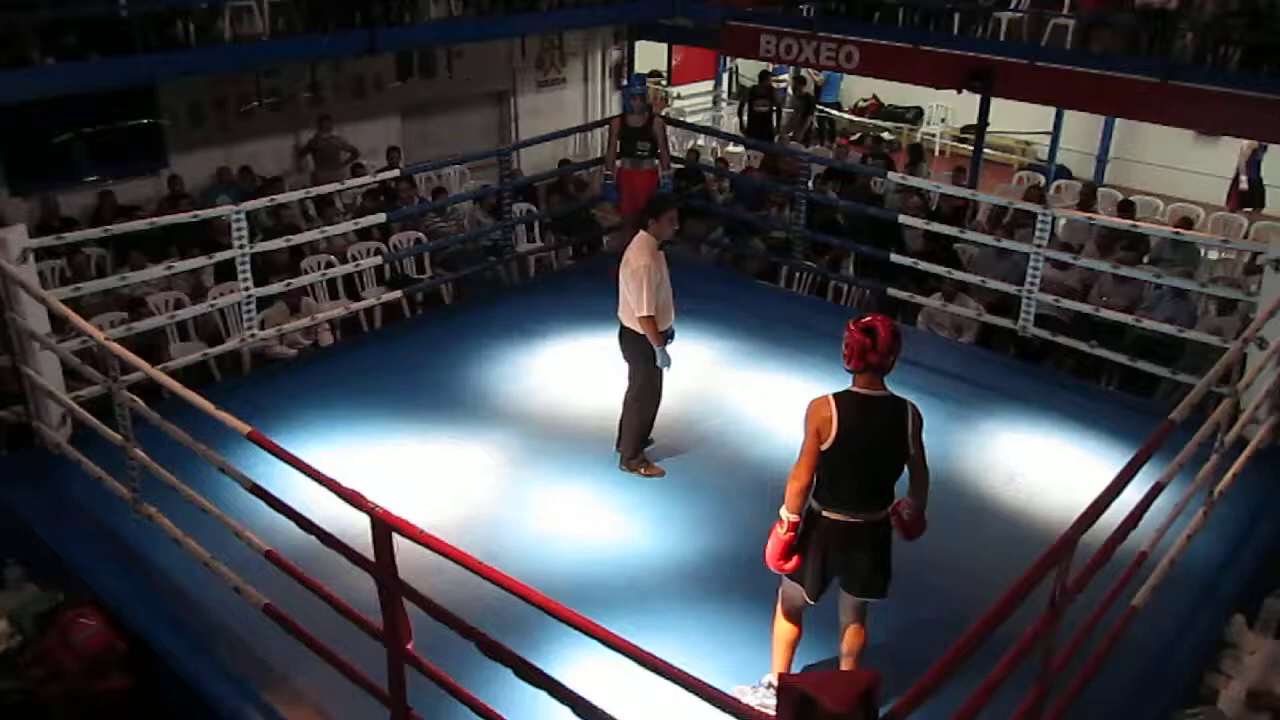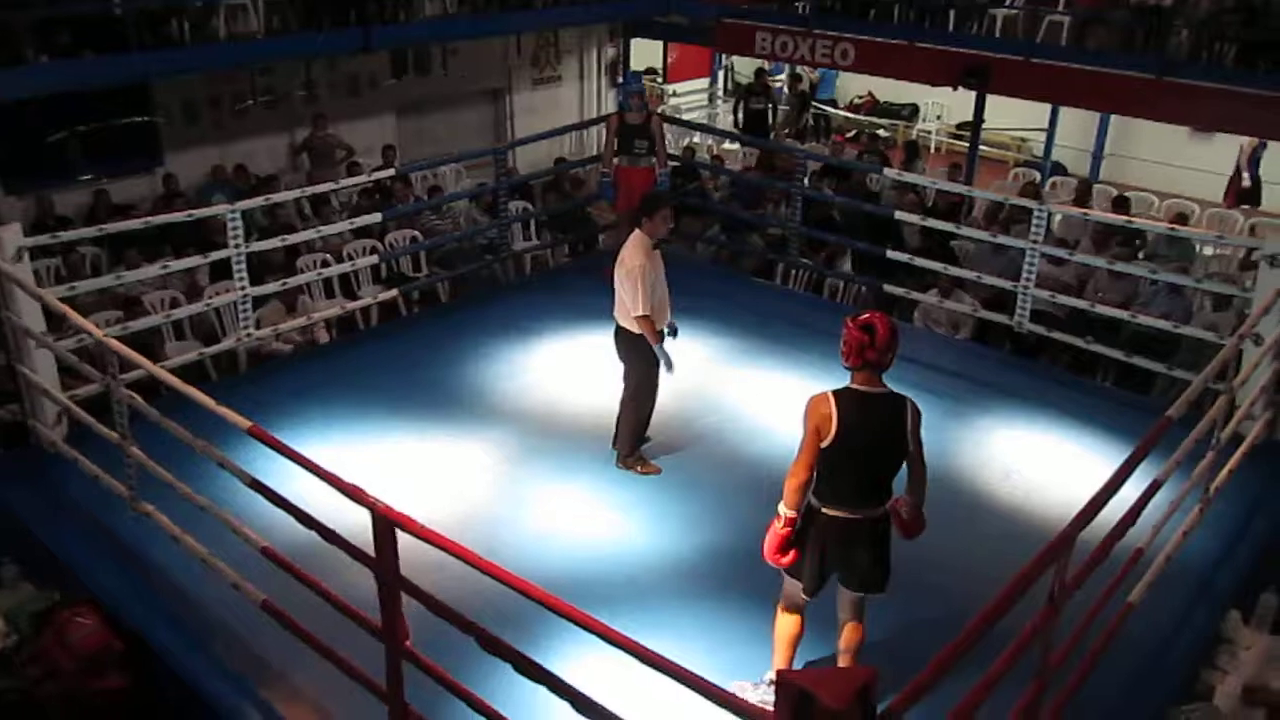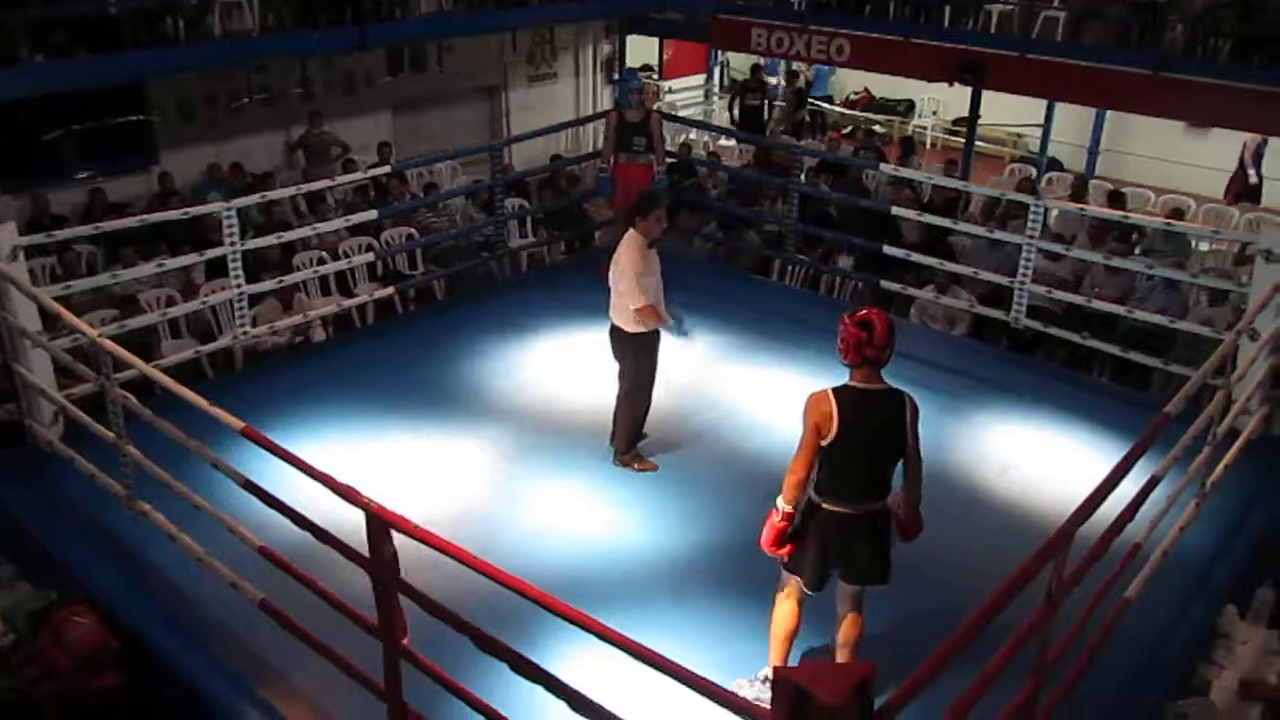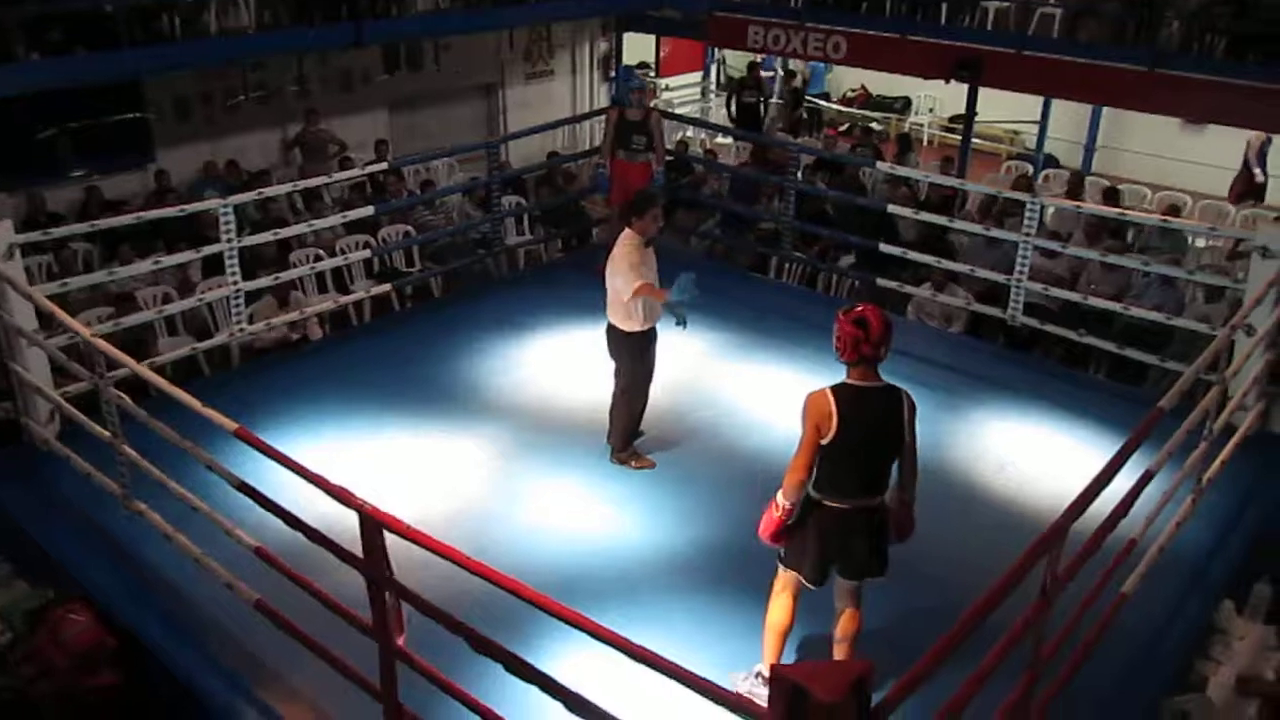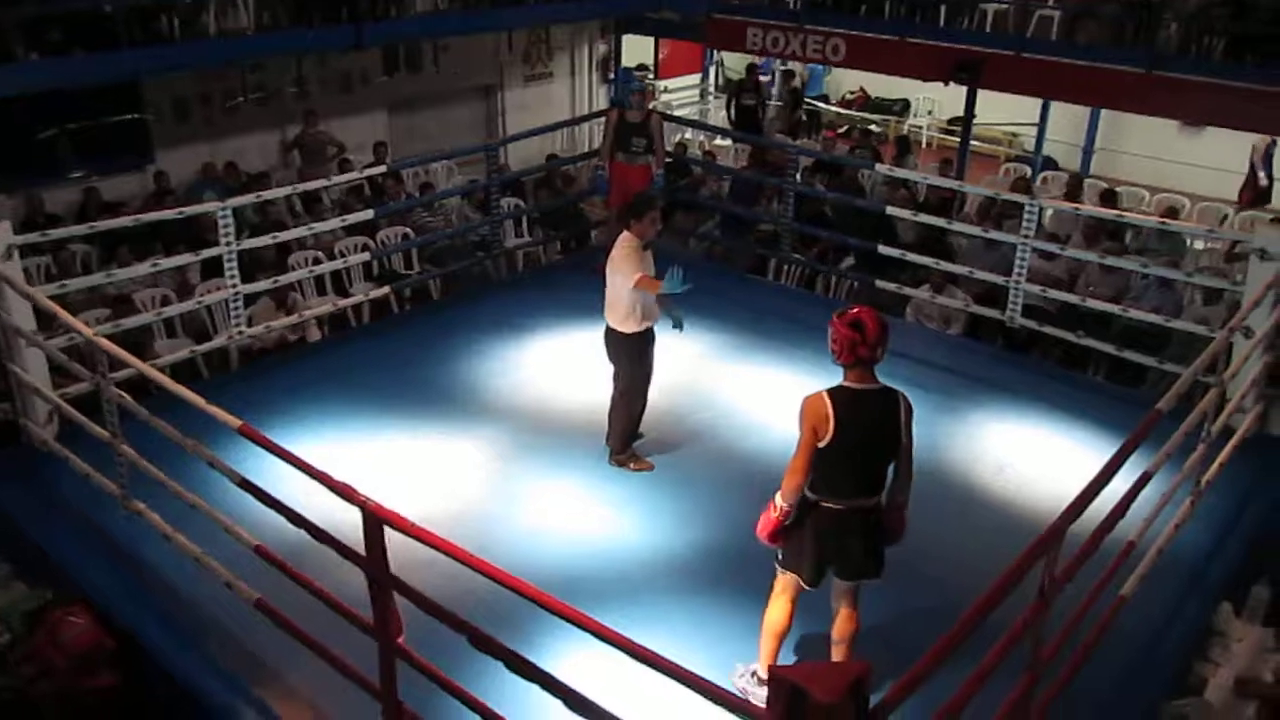
dt=0.1s
person 1, frame 1
left shoulder: (824, 409)
right shoulder: (908, 415)
left elbow: (802, 478)
right elbow: (919, 476)
left wrist: (787, 524)
right wrist: (915, 509)
left hip: (825, 526)
right hip: (872, 531)
left knee: (790, 605)
right knee: (855, 615)
left ankle: (774, 688)
person 1, frame 2
left shoulder: (823, 406)
right shoulder: (907, 411)
left elbow: (800, 474)
right elbow: (917, 473)
left wrist: (784, 520)
right wrist: (914, 507)
left hip: (824, 522)
right hip: (872, 527)
left knee: (791, 602)
right knee: (852, 611)
left ankle: (775, 685)
person 1, frame 3
left shoulder: (823, 403)
right shoulder: (906, 406)
left elbow: (800, 472)
right elbow: (913, 470)
left wrist: (783, 512)
right wrist: (910, 507)
left hip: (824, 519)
right hip: (871, 521)
left knee: (789, 594)
right knee: (851, 604)
left ankle: (771, 681)
person 1, frame 4
left shoulder: (822, 402)
right shoulder: (903, 403)
left elbow: (800, 470)
right elbow: (908, 468)
left wrist: (782, 506)
right wrist: (901, 505)
left hip: (823, 515)
right hip: (869, 516)
left knee: (785, 588)
right knee: (849, 599)
left ankle: (766, 676)
person 1, frame 5
left shoulder: (819, 405)
right shoulder: (900, 406)
left elbow: (798, 473)
right elbow: (903, 471)
left wrist: (781, 507)
right wrist: (895, 510)
left hip: (819, 516)
right hip: (865, 518)
left knee: (784, 592)
right knee: (846, 601)
left ankle: (762, 677)
person 2, frame 1
left shoulder: (648, 245)
right shoulder: (643, 260)
right elbow: (644, 313)
left wrist: (667, 325)
right wrist: (659, 349)
left hip: (646, 333)
right hip: (641, 337)
left knee: (641, 390)
right knee: (645, 395)
left ankle: (628, 439)
right ankle: (631, 457)
person 2, frame 2
left shoulder: (645, 244)
right shoulder: (638, 259)
right elbow: (640, 313)
left wrist: (667, 320)
right wrist: (658, 347)
left hip: (639, 333)
right hip: (637, 337)
left knee: (638, 389)
right knee: (640, 394)
left ankle: (625, 437)
right ankle: (628, 455)
person 2, frame 3
left shoulder: (644, 244)
right shoulder: (631, 255)
right elbow: (640, 303)
left wrist: (668, 316)
right wrist: (668, 325)
left hip: (643, 331)
right hip: (633, 336)
left knee: (639, 388)
right knee: (635, 391)
left ankle: (623, 434)
right ankle: (625, 452)
person 2, frame 4
left shoulder: (642, 243)
right shoulder: (627, 253)
right elbow: (639, 288)
left wrist: (669, 305)
right wrist: (669, 296)
left hip: (640, 329)
right hip: (630, 334)
left knee: (636, 386)
right knee: (631, 390)
left ankle: (621, 431)
right ankle: (622, 450)
person 2, frame 5
left shoulder: (641, 245)
right shoulder: (625, 254)
right elbow: (639, 282)
left wrist: (669, 309)
right wrist: (666, 287)
left hip: (639, 330)
right hip: (627, 336)
left knee: (635, 388)
right knee: (630, 392)
left ankle: (619, 434)
right ankle: (620, 452)
person 3, frame 1
left shoulder: (656, 122)
right shoulder: (617, 123)
left elbow: (664, 152)
right elbow: (611, 153)
left wrist: (665, 179)
right wrist: (609, 180)
left hip: (648, 175)
right hip: (625, 175)
right knee: (626, 218)
person 3, frame 2
left shoulder: (654, 120)
right shoulder: (615, 120)
left elbow: (661, 150)
right elbow: (608, 150)
left wrist: (663, 177)
right wrist: (606, 178)
left hip: (645, 173)
right hip: (623, 172)
right knee: (622, 216)
person 3, frame 3
left shoulder: (653, 118)
right shoulder: (614, 117)
left elbow: (659, 147)
right elbow: (608, 146)
left wrist: (661, 175)
right wrist: (603, 174)
left hip: (643, 170)
right hip: (621, 169)
right knee: (619, 212)
person 3, frame 4
left shoulder: (653, 117)
right shoulder: (615, 114)
left elbow: (659, 147)
right elbow: (607, 143)
left wrist: (659, 174)
left hip: (642, 168)
right hip: (619, 166)
right knee: (615, 209)
person 3, frame 5
left shoulder: (653, 119)
right shoulder: (615, 115)
left elbow: (659, 149)
right elbow: (606, 144)
left wrist: (659, 178)
right wrist: (601, 171)
left hip: (641, 171)
right hip: (619, 168)
right knee: (614, 212)
